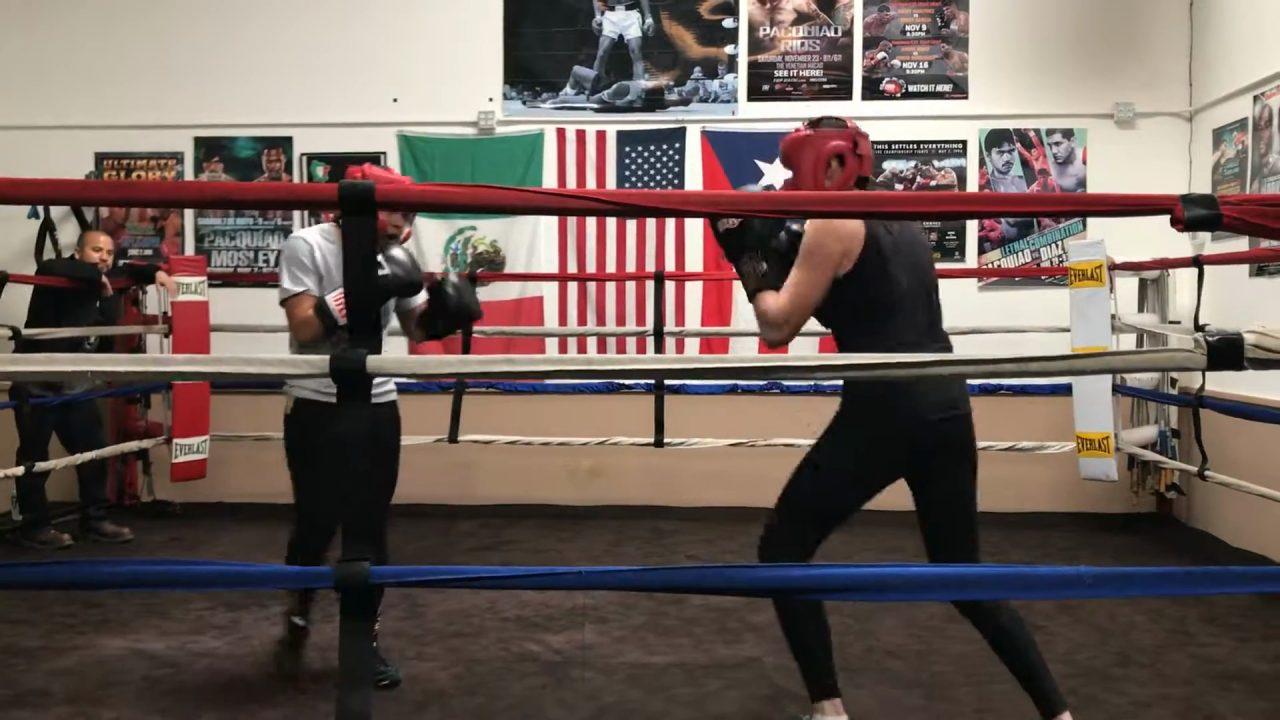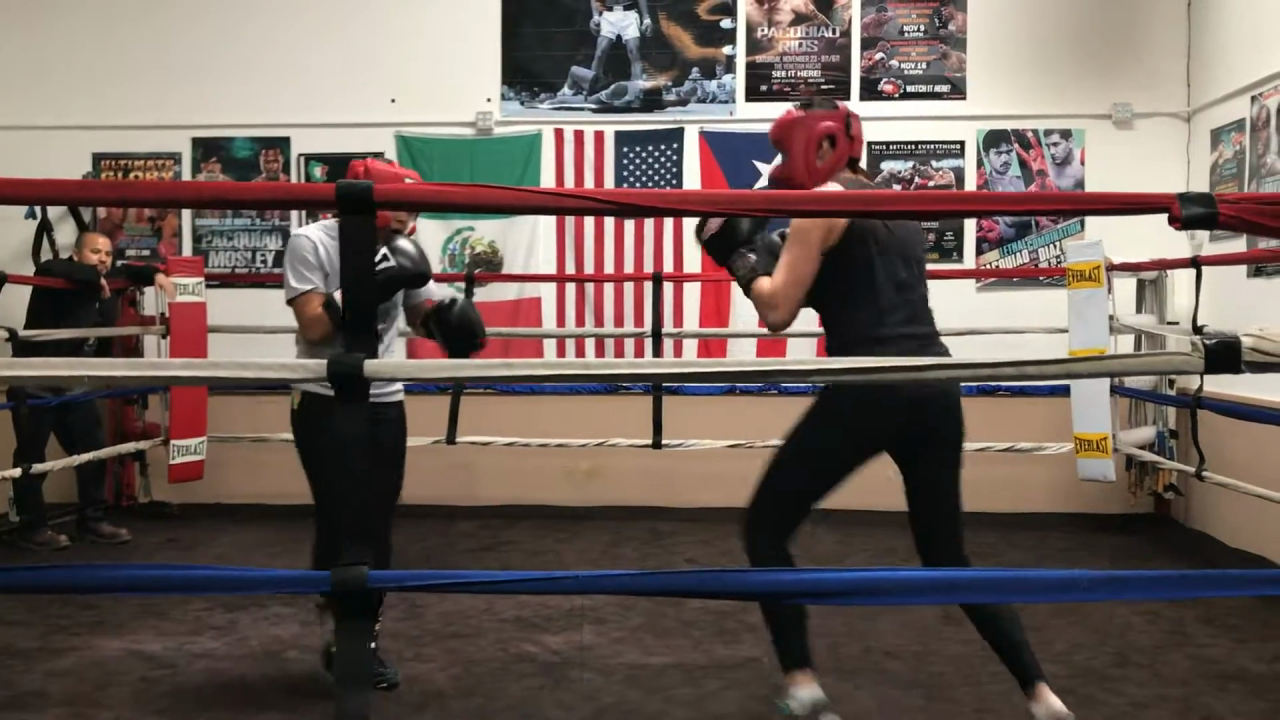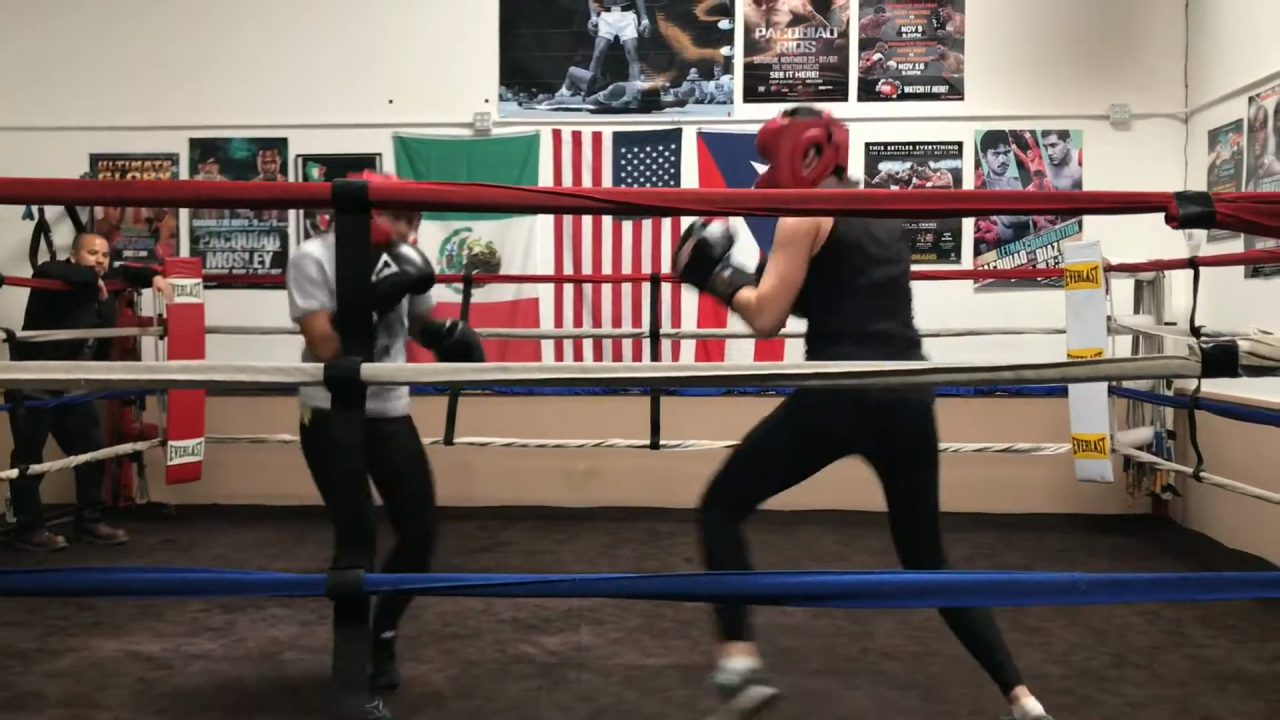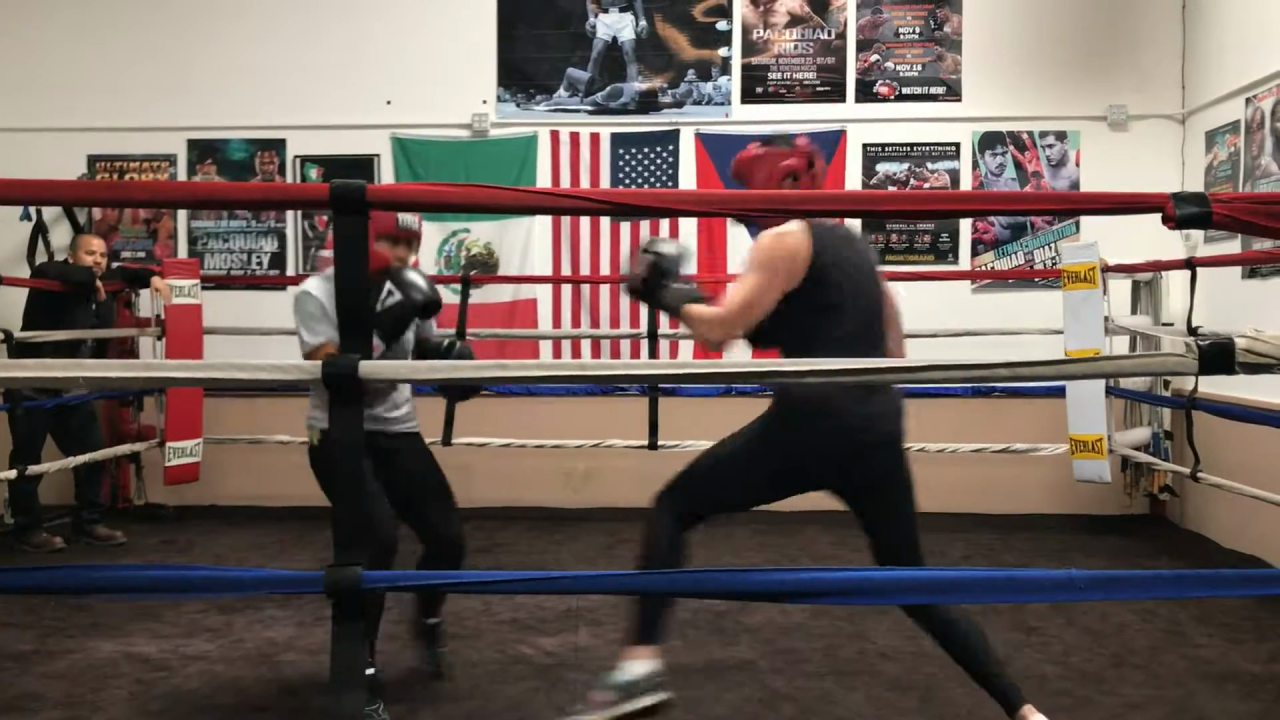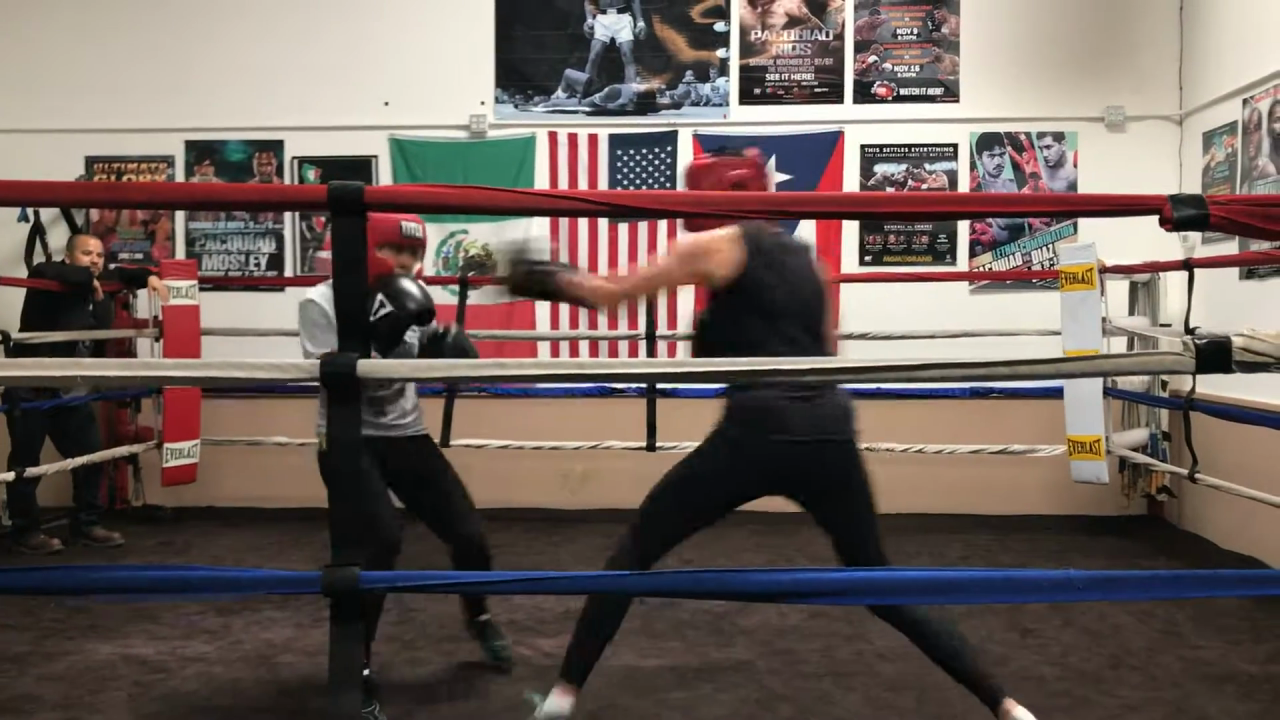
dt=0.1s
person 1, frame 1
left shoulder: (833, 225)
right shoulder: (906, 226)
left elbow: (778, 328)
left wrist: (751, 261)
right wrist: (788, 255)
left hip: (883, 412)
right hip: (947, 409)
left knee: (782, 550)
person 1, frame 2
right shoulder: (898, 212)
left elbow: (778, 311)
left wrist: (742, 258)
right wrist: (783, 256)
left hip: (866, 392)
right hip: (935, 394)
left knee: (763, 531)
right knee: (947, 561)
person 1, frame 3
left shoulder: (806, 215)
right shoulder: (884, 221)
left elbow: (765, 316)
left wrist: (718, 275)
left hip: (839, 397)
right hip: (909, 399)
left knee: (720, 507)
right knee: (925, 565)
left ankle: (741, 662)
person 1, frame 4
left shoulder: (785, 240)
right shoulder: (857, 246)
left elbow: (717, 330)
left wrist: (667, 291)
left hip: (809, 421)
right hip: (877, 428)
left knee: (668, 513)
left ankle: (641, 668)
person 1, frame 5
left shoulder: (718, 246)
right shoulder: (806, 256)
left elbow: (612, 289)
left wrist: (543, 276)
left hip: (758, 434)
right hip: (828, 433)
left knee: (636, 552)
person 2, frame 1
left shoulder: (393, 257)
right shoulder: (308, 245)
left elbow: (419, 323)
right elbow: (305, 329)
left wrist: (449, 309)
left hip: (378, 404)
right hip: (315, 404)
left knee: (368, 526)
right knee: (316, 522)
right ankle: (299, 619)
person 2, frame 2
left shoulder: (400, 253)
right shoulder: (311, 242)
left elbow: (425, 317)
right elbow: (314, 327)
left wrist: (456, 316)
right wrist: (372, 286)
left hip: (384, 403)
right hip: (322, 401)
left knee: (374, 528)
right knee: (338, 520)
person 2, frame 3
left shoulder: (404, 266)
right shoulder: (313, 260)
left elbow: (423, 324)
right elbow: (326, 347)
left wrist: (449, 335)
right wrist: (381, 296)
left hip: (391, 415)
right hip: (332, 416)
left knee: (419, 532)
right knee: (358, 535)
left ankle: (384, 636)
person 2, frame 4
left shoulder: (406, 291)
right shoulder: (318, 294)
left elbow: (423, 348)
left wrist: (449, 354)
right wrist: (386, 324)
left hip: (398, 433)
right hip: (340, 437)
left knee: (448, 540)
right knee: (379, 541)
left ankle: (428, 622)
right ankle: (360, 669)
person 2, frame 5
left shoulder: (409, 298)
right shoulder: (323, 302)
left elbow: (425, 360)
left wrist: (450, 345)
right wrist: (380, 333)
left hip: (407, 436)
left knee: (470, 538)
right knee: (380, 542)
left ankle: (479, 618)
right ankle: (357, 670)
person 3, frame 1
left shoulder: (108, 282)
right shoulder: (57, 277)
left elbow: (131, 272)
right elbow: (50, 269)
left wrist: (156, 273)
right wrist: (95, 275)
left hip: (79, 388)
right hip: (36, 385)
left knee: (95, 452)
right knee: (34, 458)
left ankle: (95, 519)
right ankle: (35, 527)
person 3, frame 2
left shoulder: (108, 283)
right shoulder: (55, 278)
left elbow: (130, 273)
right elbow: (49, 269)
left wrist: (155, 275)
right wrist: (93, 277)
left hip: (77, 390)
right hip: (35, 387)
left knee: (93, 453)
right knee: (31, 459)
left ankle: (92, 520)
right ankle: (32, 528)
person 3, frame 3
left shoulder: (106, 285)
right shoulder: (54, 279)
left elbow: (127, 273)
right elbow: (47, 271)
left wrist: (153, 277)
right wrist: (91, 278)
right hip: (33, 388)
left knee: (93, 454)
right knee: (28, 461)
left ankle: (90, 521)
right ankle: (29, 529)
person 3, frame 4
left shoulder: (104, 285)
right shoulder: (51, 280)
left elbow: (125, 274)
right elbow: (45, 271)
left wrist: (151, 277)
right wrist: (89, 278)
left hip: (75, 392)
right hip: (32, 390)
left knee: (93, 455)
right knee: (27, 462)
left ankle: (88, 522)
right ankle: (27, 530)
person 3, frame 5
left shoulder: (101, 285)
right shoulder: (48, 281)
left elbow: (121, 275)
right elbow: (43, 272)
left wrist: (148, 277)
right wrist: (87, 279)
left hip: (73, 393)
right hip: (30, 390)
left knee: (90, 456)
right knee: (25, 463)
left ankle: (86, 524)
right ankle: (25, 532)
